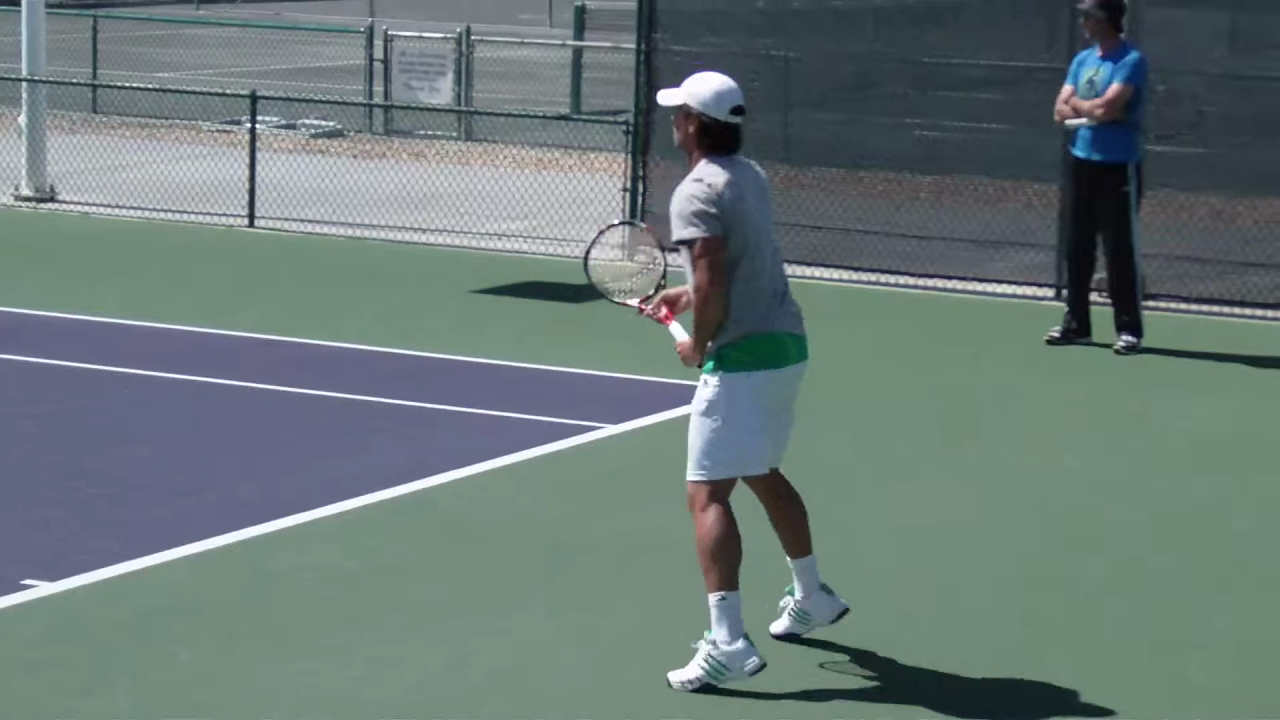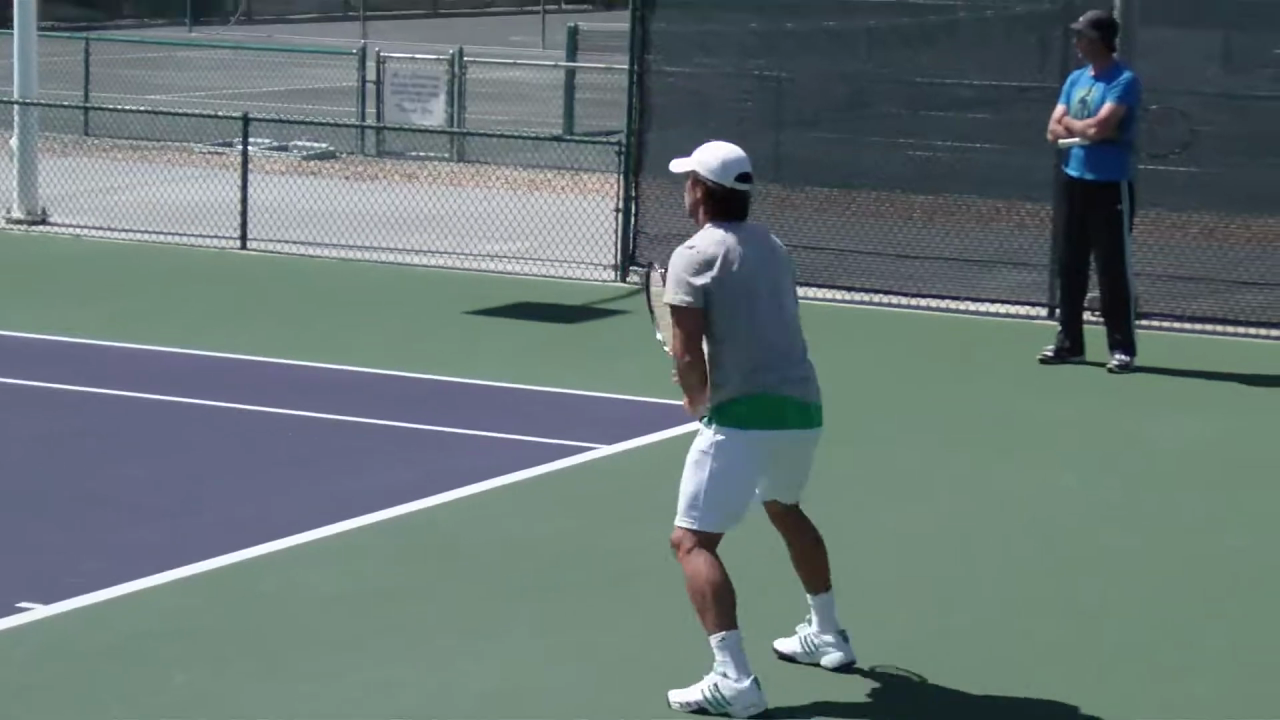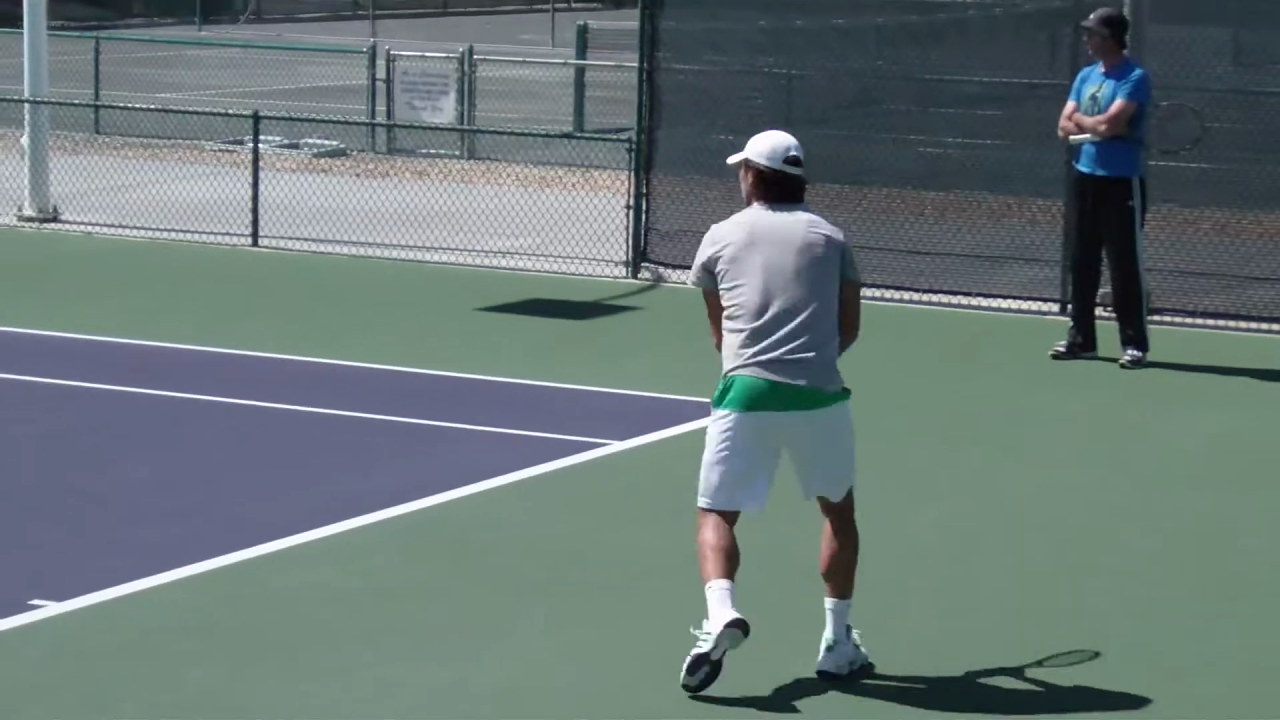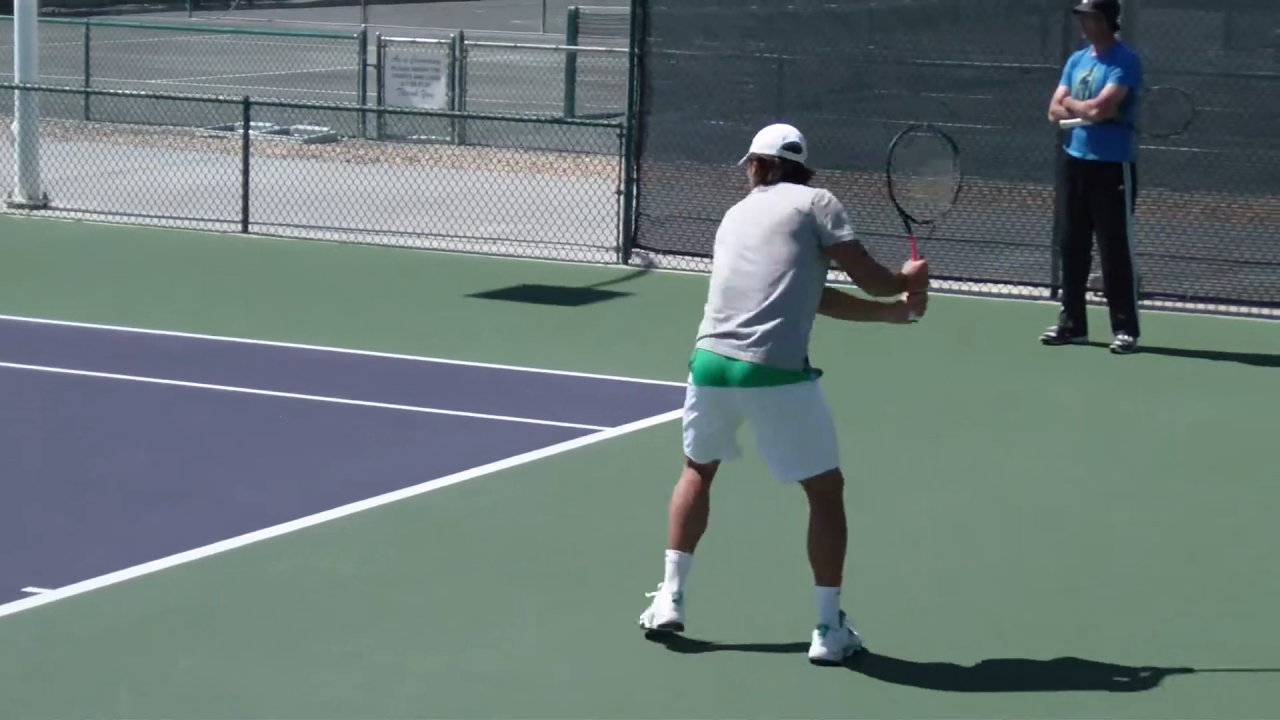
dt=0.2s
person 1, frame 1
left shoulder: (697, 192)
right shoulder: (751, 176)
left elbow: (712, 289)
left wrist: (696, 342)
right wrist: (686, 294)
left hip: (744, 357)
right hip: (787, 345)
left knee: (708, 495)
right knee: (765, 476)
left ankle: (729, 643)
right ankle: (811, 594)
person 1, frame 2
left shoulder: (692, 257)
right shoulder: (772, 246)
left elbow: (690, 355)
left wrist: (696, 400)
left hip: (745, 414)
right hip: (804, 406)
left knee: (691, 541)
right knee: (786, 509)
right ankle: (827, 634)
person 1, frame 3
left shoulder: (718, 239)
right shoulder: (830, 235)
right elbow: (848, 327)
left hip: (747, 393)
right hip: (820, 395)
left knee: (713, 516)
right knee: (839, 512)
left ankle: (721, 617)
right ankle: (838, 643)
person 1, frame 4
left shoulder: (733, 218)
right shoulder: (816, 203)
left elbow: (814, 297)
right elbow: (866, 275)
left wrist: (890, 310)
right wrist: (907, 281)
left hip: (711, 364)
right hip: (779, 375)
left knee: (697, 471)
right knee: (825, 494)
left ankle: (671, 597)
right ankle: (829, 628)
person 2, frame 1
left shoulder: (1131, 60)
right shoulder: (1082, 59)
left elbow: (1105, 108)
right elbow: (1061, 111)
left wrist: (1077, 102)
right wrist: (1095, 111)
left hip: (1117, 167)
right hip: (1081, 162)
left knee: (1120, 251)
right knee: (1077, 247)
left ankle: (1129, 329)
right ankle: (1076, 323)
person 2, frame 2
left shoulder: (1124, 81)
right shoulder: (1074, 79)
left elbow: (1097, 127)
right elbow: (1053, 131)
left wrist: (1070, 121)
right wrist: (1086, 130)
left hip: (1109, 187)
right hip: (1073, 182)
left knee: (1113, 270)
right knee: (1070, 266)
left ankle: (1122, 348)
right ankle: (1069, 342)
person 2, frame 3
left shoulder: (1134, 78)
right shoulder: (1085, 76)
left elbow: (1108, 124)
right elbow: (1064, 127)
left wrist: (1080, 118)
right wrist: (1095, 127)
left hip: (1121, 183)
right hip: (1084, 178)
left knee: (1125, 266)
right knee: (1082, 262)
left ankle: (1135, 343)
right ankle: (1081, 338)
person 2, frame 4
left shoulder: (1126, 61)
right shoulder: (1076, 59)
left elbow: (1099, 108)
right elbow: (1055, 111)
left wrist: (1071, 102)
right wrist: (1087, 111)
left hip: (1111, 166)
right hip: (1075, 161)
left knee: (1116, 251)
right knee: (1072, 247)
left ankle: (1125, 328)
right ankle: (1072, 322)
